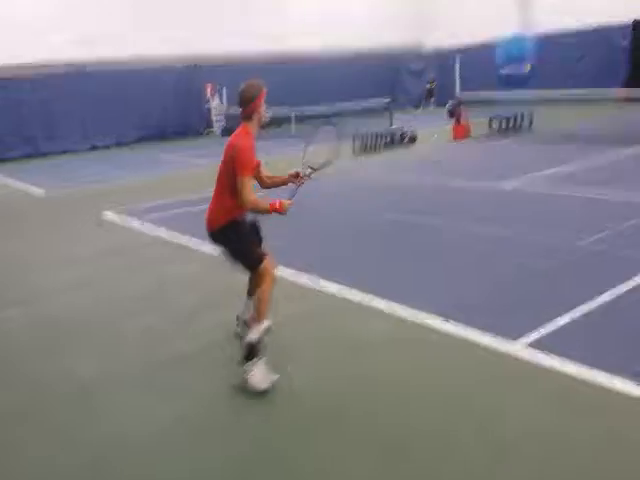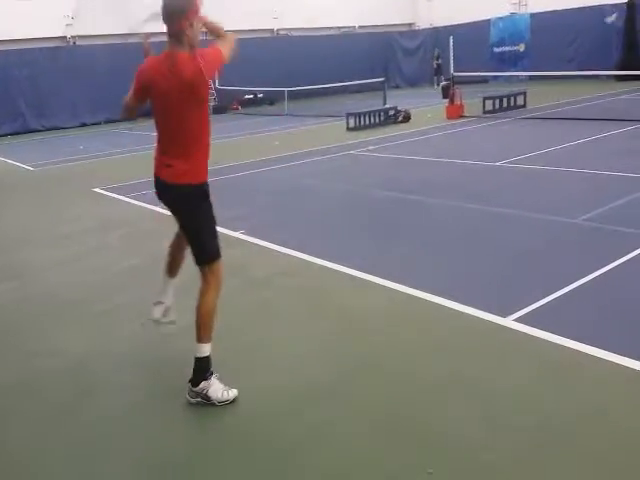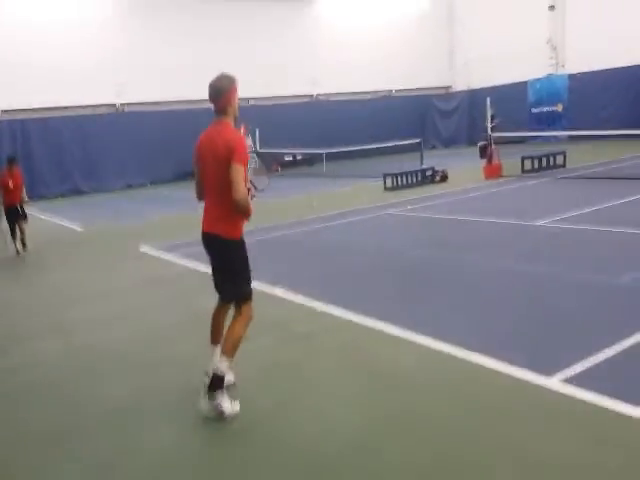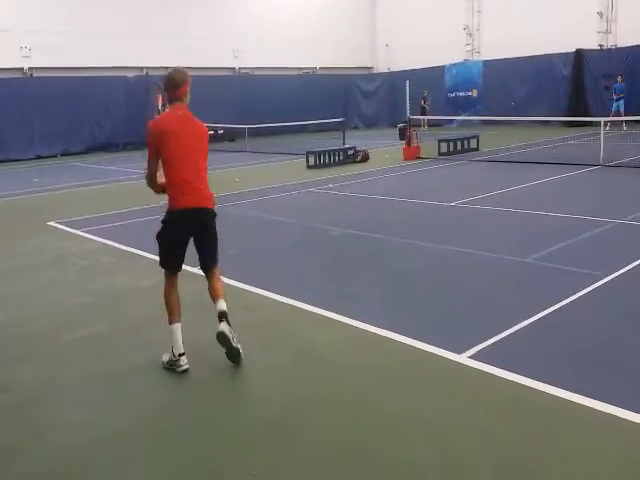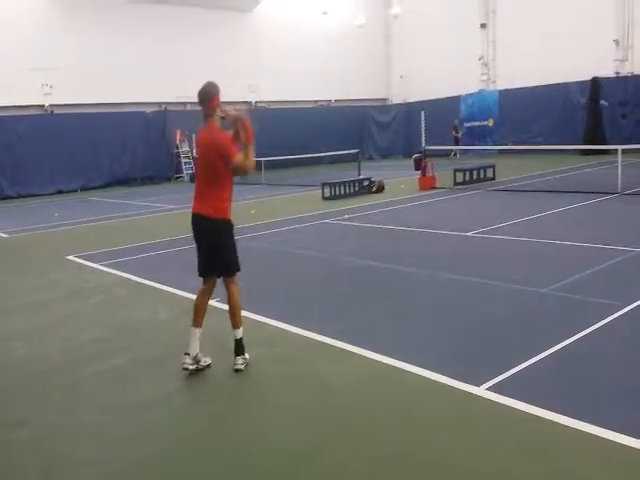
dt=1s
person 1, frame 1
left shoulder: (245, 139)
right shoulder: (242, 144)
left elbow: (263, 179)
right elbow: (248, 201)
left wrist: (288, 178)
right wrist: (277, 206)
left hip: (230, 217)
right hip: (225, 222)
left knee: (260, 261)
right knee: (267, 271)
left ankle: (247, 318)
right ankle: (252, 359)
person 1, frame 2
left shoulder: (149, 68)
right shoulder: (198, 67)
left elbow: (129, 111)
right elbow: (229, 42)
left hip: (163, 177)
right hip: (190, 182)
left knee: (188, 228)
right knee: (212, 274)
left ankle: (165, 300)
right ankle: (202, 378)
person 1, frame 3
left shoulder: (203, 140)
right shoulder: (236, 141)
right elbow: (239, 196)
right wrist: (248, 208)
left hip: (209, 231)
right hip: (228, 234)
left knee: (225, 299)
right knee: (243, 310)
left ankle: (216, 371)
right ankle: (214, 389)
person 1, frame 4
left shoulder: (157, 125)
right shoulder: (200, 127)
left elbow: (152, 178)
left hip: (179, 209)
right hip: (205, 206)
left knee: (170, 276)
right knee: (212, 271)
left ankle: (178, 353)
right ankle: (223, 323)
person 1, frame 5
left shoulder: (205, 134)
right shoulder: (220, 138)
left elbow: (229, 149)
right elbow: (247, 167)
left wrist: (237, 129)
right wrist: (246, 130)
left hip: (200, 216)
right hip: (217, 219)
left knee: (208, 283)
right knee: (230, 282)
left ankle: (192, 355)
right ankle: (239, 352)
